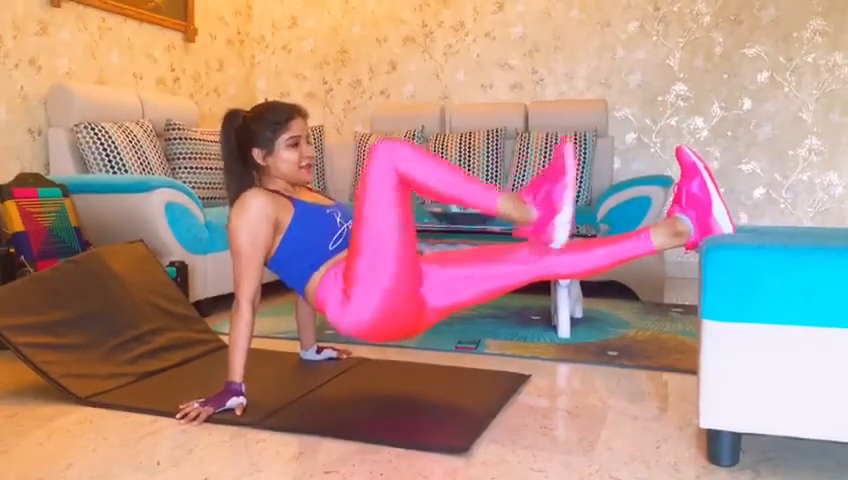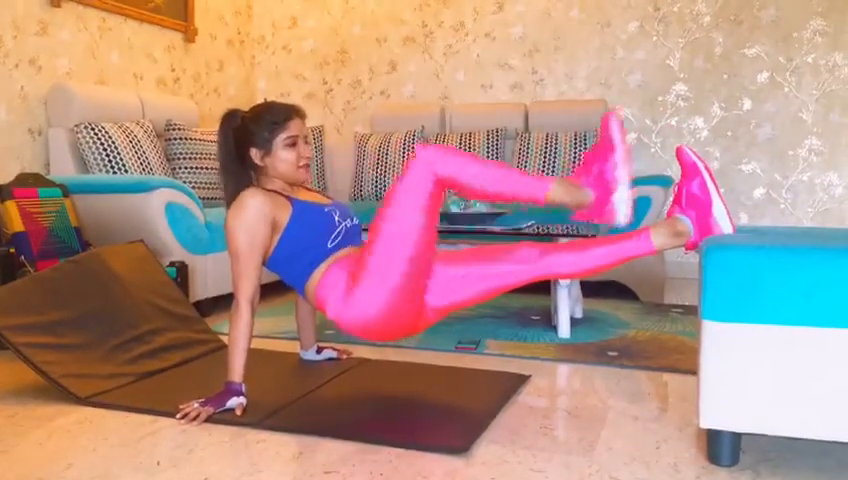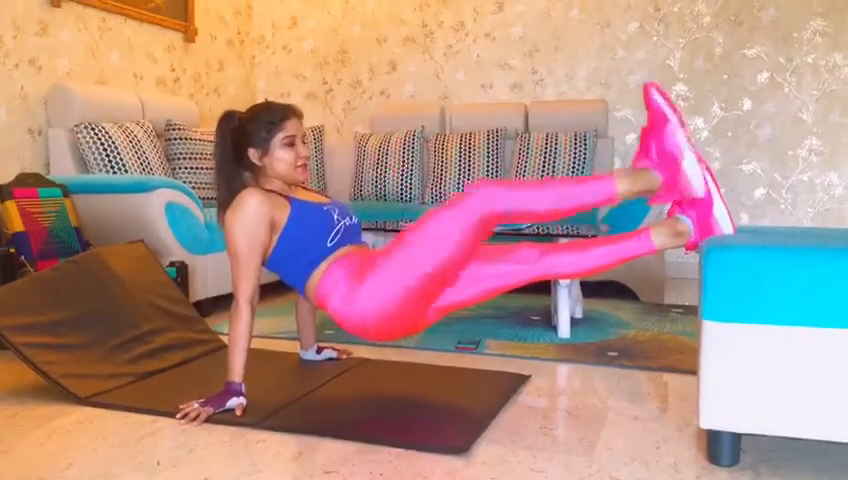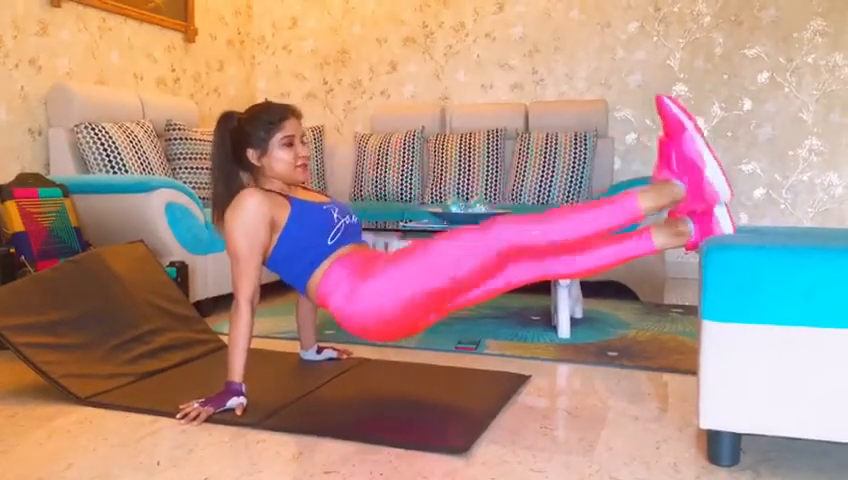
dt=0.1s
person 1, frame 1
left shoulder: (303, 194)
right shoulder: (256, 206)
right elbow: (246, 299)
left wrist: (310, 348)
right wrist: (232, 388)
left hip: (401, 295)
right hip: (370, 302)
left knee: (535, 259)
right knee: (390, 153)
left ankle: (679, 229)
right ankle: (528, 212)
person 1, frame 2
left shoulder: (300, 193)
right shoulder: (253, 206)
right elbow: (245, 299)
left wrist: (310, 348)
right wrist: (232, 388)
left hip: (401, 294)
right hip: (372, 301)
left knee: (536, 257)
right knee: (427, 160)
left ankle: (679, 229)
right ankle: (583, 193)
person 1, frame 3
left shoulder: (301, 195)
right shoulder: (252, 206)
right elbow: (244, 300)
left wrist: (310, 348)
right wrist: (232, 389)
left hip: (397, 296)
right hip: (372, 301)
left knee: (536, 257)
right knee: (482, 197)
left ankle: (679, 229)
right ankle: (649, 176)
person 1, frame 4
left shoulder: (301, 195)
right shoulder: (252, 206)
right elbow: (244, 300)
left wrist: (310, 348)
right wrist: (232, 389)
left hip: (399, 297)
right hip: (373, 300)
left knee: (534, 256)
right knee: (504, 232)
left ankle: (679, 229)
right ankle: (673, 187)
